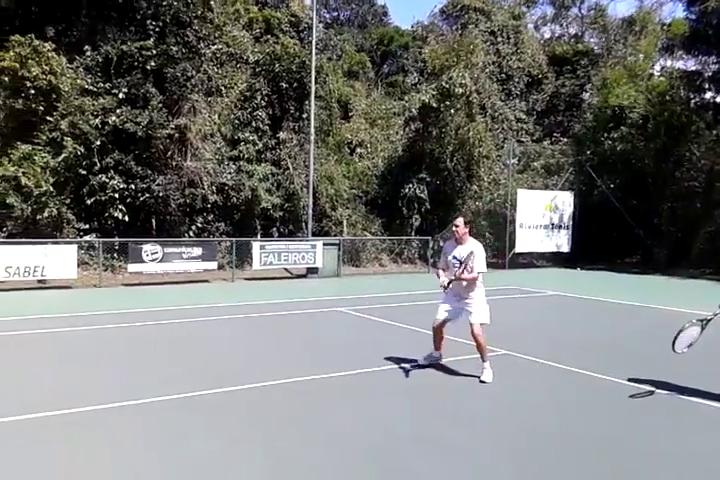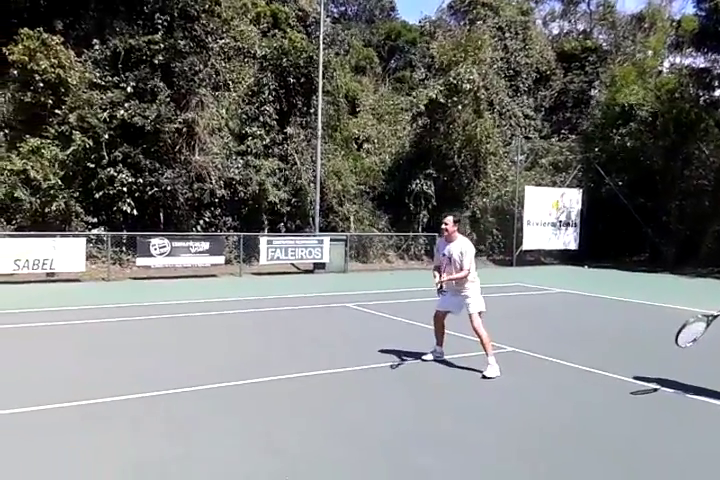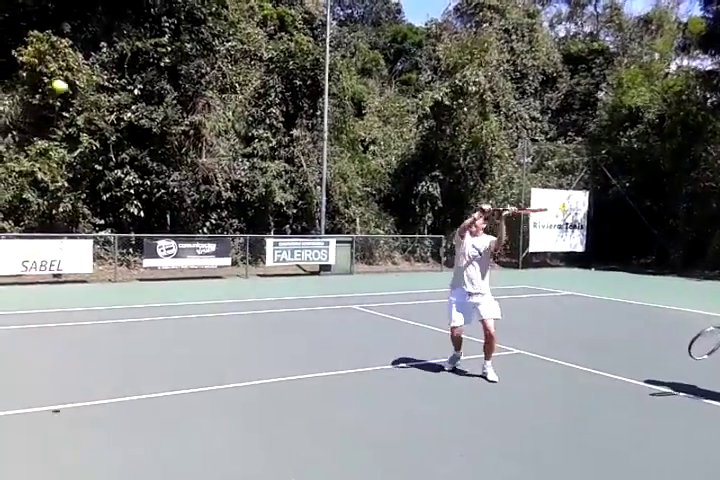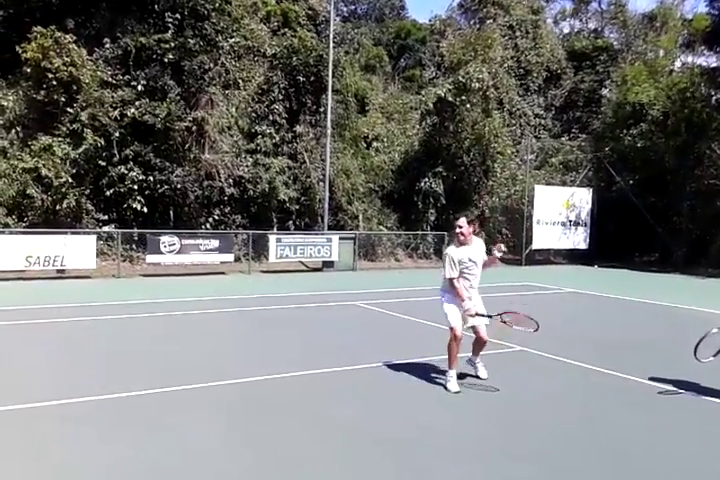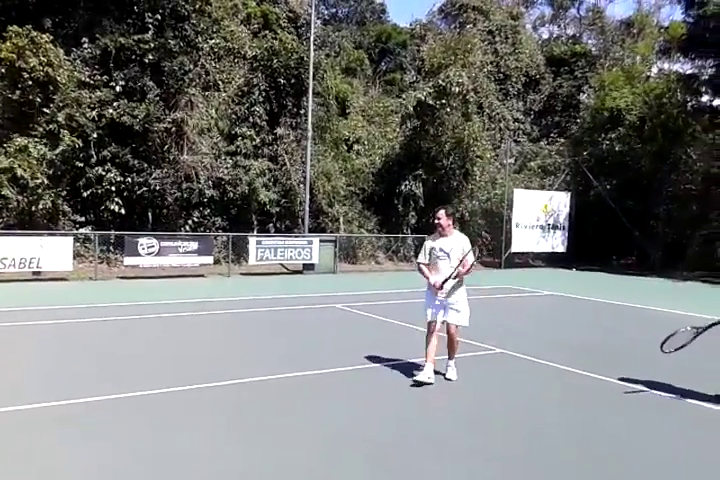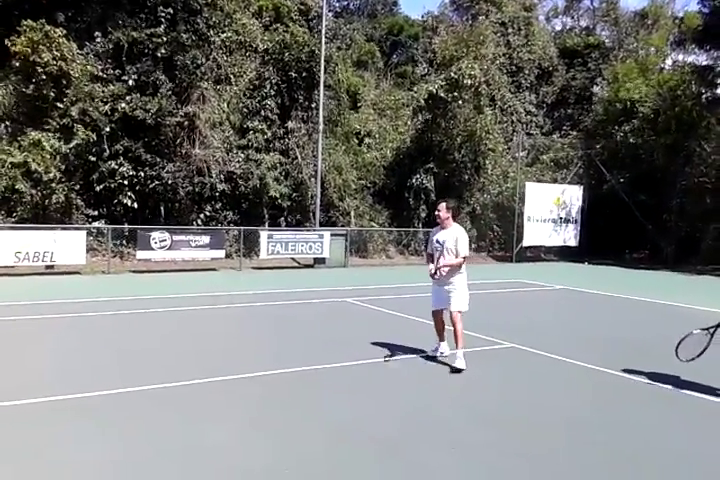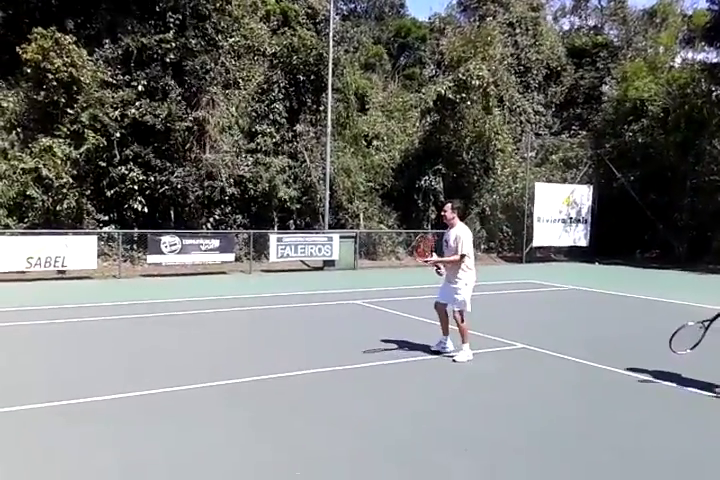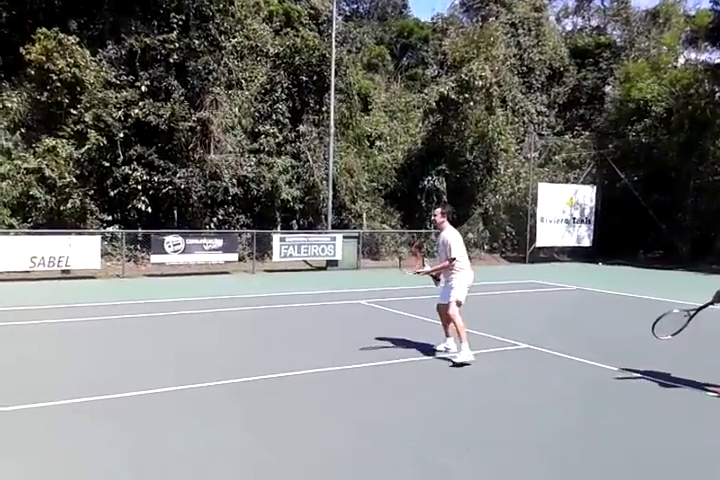
dt=0.5s
person 1, frame 1
left shoulder: (476, 248)
right shoulder: (448, 245)
left elbow: (476, 275)
right elbow: (441, 267)
left wrist: (464, 277)
right wrist: (442, 278)
left hip: (473, 295)
right hip: (452, 294)
left knee: (476, 333)
right knee: (437, 326)
left ankle: (486, 367)
right ankle: (436, 354)
person 1, frame 2
left shoulder: (465, 246)
right shoulder: (440, 243)
left elbow: (465, 273)
right elbow: (437, 266)
left wrist: (448, 278)
right wrist: (437, 278)
left hip: (469, 289)
right hip: (450, 289)
left knee: (477, 325)
right knee: (438, 317)
left ankle: (492, 364)
right ankle: (438, 351)
person 1, frame 3
left shoulder: (488, 241)
right shoulder: (462, 237)
left elbow: (500, 243)
right elbow: (462, 230)
left wrist: (502, 220)
right wrist: (474, 217)
left hip: (481, 293)
right hip: (459, 293)
left knee: (490, 332)
right knee: (456, 332)
left ankle: (487, 366)
right ankle: (457, 353)
person 1, frame 4
left shoulder: (479, 243)
right shoulder: (451, 252)
left elbow: (484, 263)
right elbow: (453, 281)
left wrist: (495, 256)
right wrist: (467, 304)
left hip: (472, 296)
right hip: (453, 297)
left knee: (483, 337)
right knee: (457, 334)
left ankle: (474, 360)
right ankle: (451, 375)
person 1, frame 5
left shoulder: (462, 240)
right shoulder: (430, 241)
left elbow: (469, 265)
right elbow: (422, 264)
left wrist: (463, 271)
right wrist: (431, 278)
left hip: (455, 293)
right hip: (434, 292)
left knee: (452, 331)
right knee: (432, 328)
left ankle: (451, 364)
right ankle: (428, 371)
person 1, frame 6
left shoulder: (459, 233)
right shoulder: (434, 232)
left elbow: (461, 259)
right elbow: (429, 253)
left wrist: (444, 264)
right wrist: (431, 266)
left hip: (455, 281)
right hip: (438, 281)
left knee: (455, 316)
right knee: (436, 314)
left ankle: (459, 355)
right ankle: (442, 346)
person 1, frame 7
left shoulder: (462, 232)
right shoulder: (448, 231)
left elbow: (459, 258)
left wrist: (438, 260)
right wrist: (440, 264)
left hip: (462, 279)
right hip: (450, 278)
left knee: (458, 314)
right knee: (439, 306)
left ankle: (466, 349)
right ankle: (446, 342)
person 1, frame 8
left shoulder: (450, 235)
right shoulder: (442, 234)
left elbow: (451, 262)
left wrist: (430, 270)
right wrist: (436, 272)
left hip: (460, 276)
right hip: (451, 278)
left knee: (452, 311)
right knee: (441, 308)
left ankle: (465, 350)
right ankle: (449, 342)
